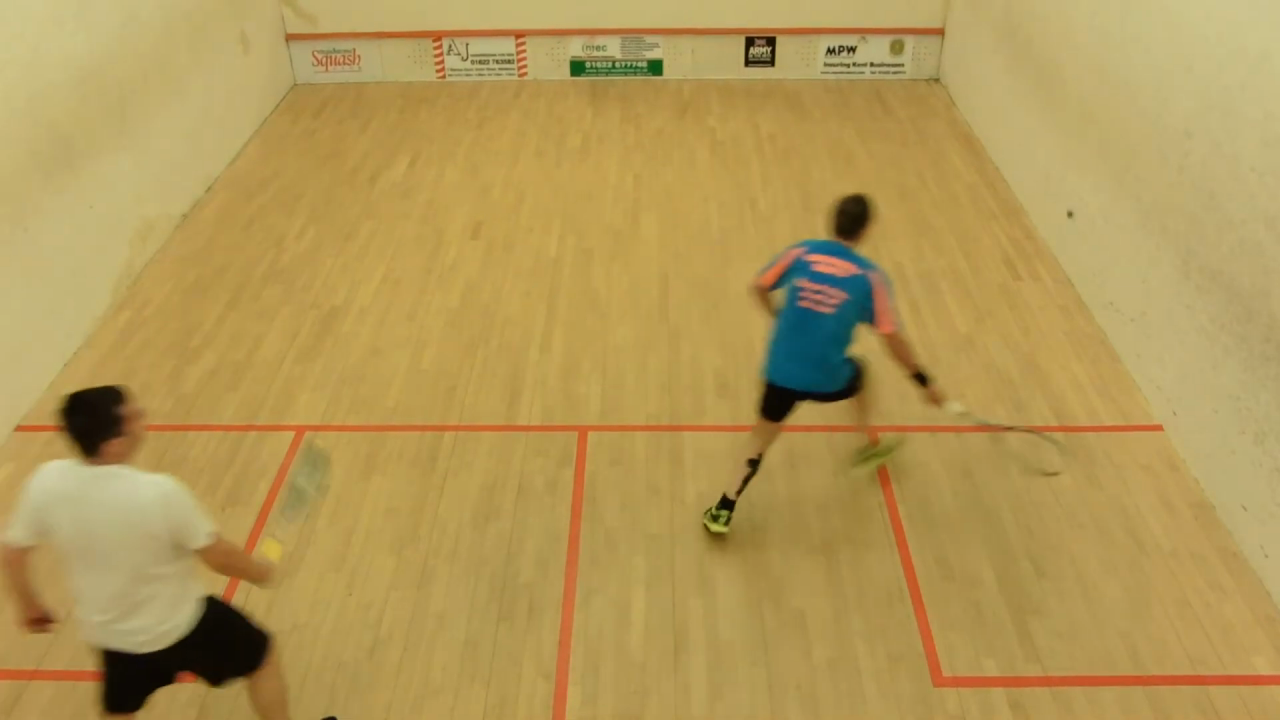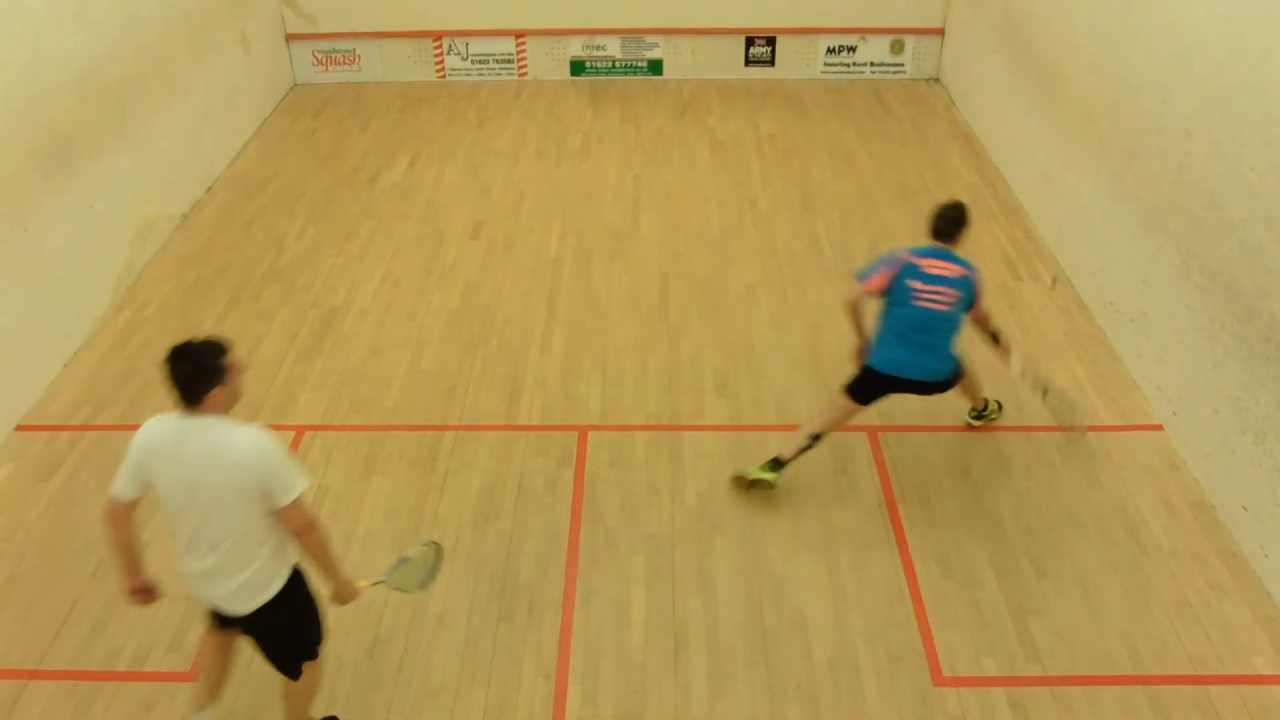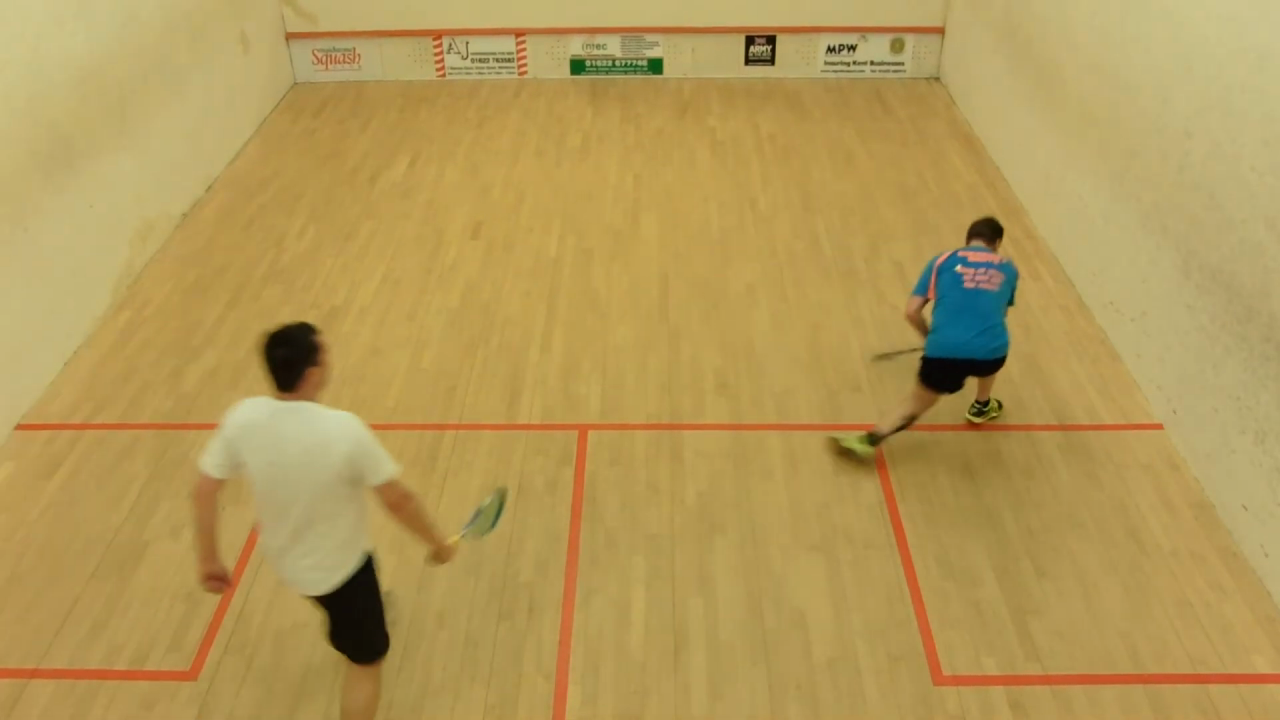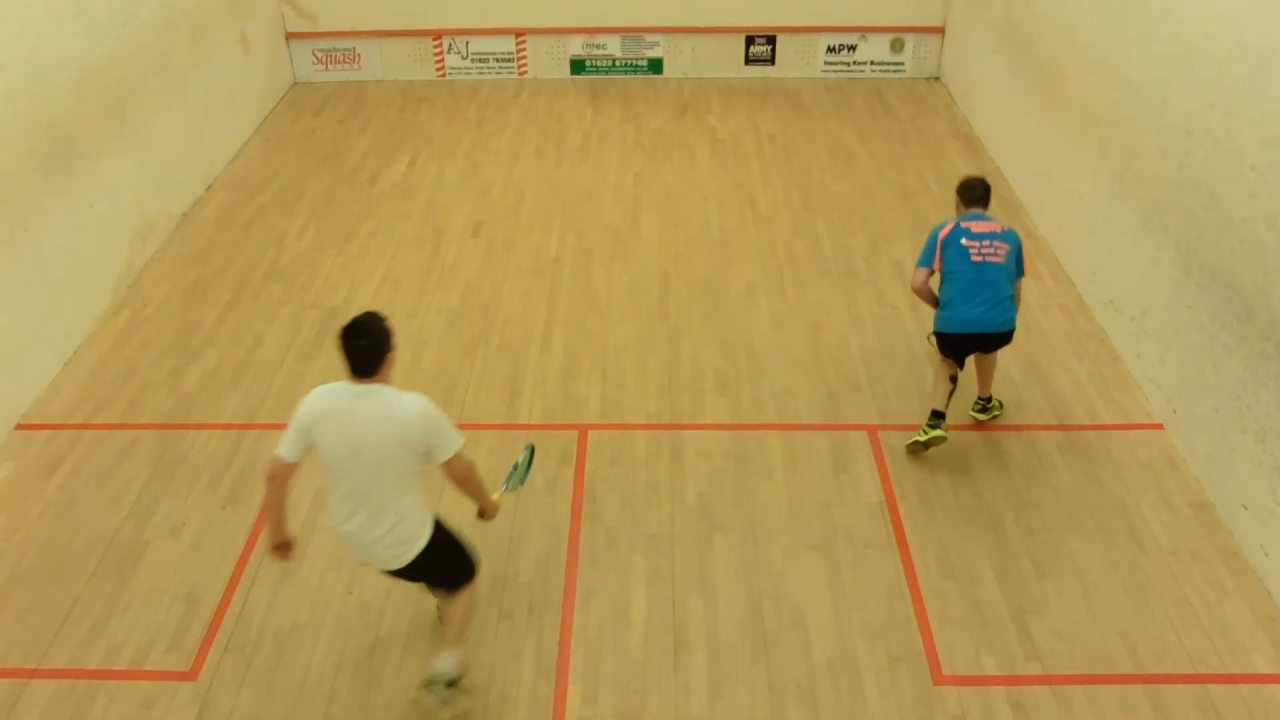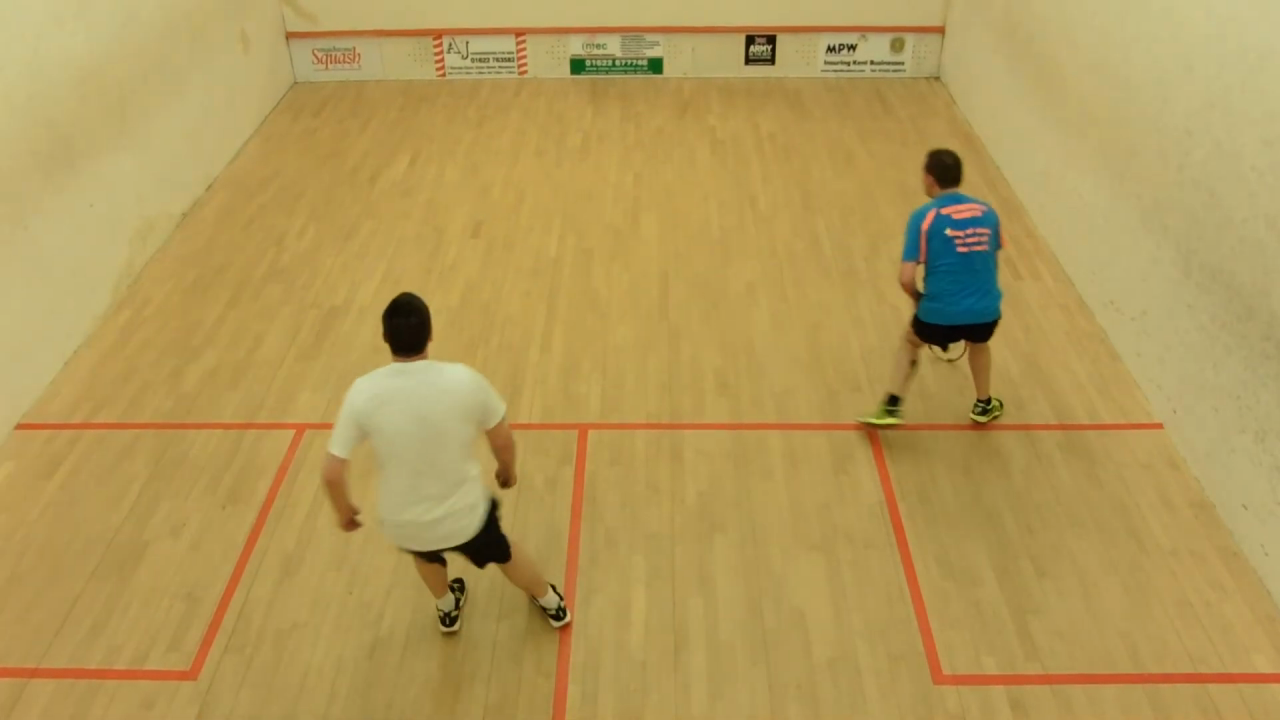
dt=0.2s
person 1, frame 1
left shoulder: (47, 482)
right shoulder: (159, 495)
right elbow: (221, 558)
left wrist: (30, 606)
right wrist: (259, 571)
left hip: (113, 633)
right hip: (179, 624)
right knee: (262, 657)
person 1, frame 2
left shoulder: (151, 437)
right shoulder: (254, 446)
left elbow: (117, 511)
right elbow: (302, 525)
left wrist: (135, 574)
right wrist: (337, 579)
left hip: (206, 581)
right hip: (267, 583)
left knee: (223, 628)
right knee: (303, 658)
person 1, frame 3
left shoulder: (242, 419)
right shoulder: (344, 432)
left elbow: (203, 492)
right elbow: (397, 500)
left wrist: (209, 559)
right wrist: (436, 541)
left hip: (285, 560)
right hip: (338, 567)
right knee: (366, 662)
person 1, frame 4
left shoulder: (316, 404)
right shoulder: (415, 411)
left elbow: (277, 473)
right elbow: (461, 471)
left wrist: (277, 532)
right wrist: (485, 502)
left hip: (354, 537)
right hip: (408, 537)
right knee: (459, 578)
right ankle: (443, 673)
person 1, frame 5
left shoulder: (363, 394)
right shoulder: (464, 381)
left elbow: (332, 473)
right elbow: (503, 441)
left wrist: (344, 511)
right wrist: (508, 470)
left hip: (405, 525)
right hip: (466, 515)
left knee: (426, 552)
right knee: (501, 552)
left ankle: (447, 608)
right ankle: (551, 604)
person 2, frame 1
left shoulder: (800, 253)
right shoulder: (871, 277)
left elbow: (760, 288)
right elbow: (892, 338)
right wrist: (923, 381)
left hip: (780, 371)
right hip: (828, 379)
left knee: (761, 438)
right knee: (858, 372)
left ankle: (723, 510)
right ankle: (870, 447)
person 2, frame 2
left shoulder: (902, 260)
right shoulder: (970, 276)
left elbow: (854, 299)
right elbow: (979, 316)
left wrist: (862, 339)
right wrist: (996, 338)
left hip: (886, 365)
right hip: (936, 375)
left knee: (831, 417)
right knee: (961, 370)
left ankle: (772, 467)
right ankle: (980, 410)
person 2, frame 3
left shoulder: (943, 261)
right shoulder: (1009, 267)
left elbow: (911, 312)
left wrist: (933, 337)
left hip: (945, 351)
right hip: (991, 352)
left knee: (918, 401)
left ankle: (870, 440)
right ankle: (982, 406)
person 2, frame 4
left shoulder: (945, 231)
right shoulder: (1011, 235)
left elbow: (917, 284)
left wrist: (942, 306)
left hip: (955, 325)
right hip: (1001, 325)
left knee: (948, 363)
right knee: (984, 351)
left ankle: (936, 422)
right ankle: (984, 403)
person 2, frame 5
left shoulder: (922, 217)
right shoulder: (988, 212)
left elbow: (906, 279)
left wrist: (918, 297)
left hip: (940, 313)
right hip: (987, 311)
left knee: (910, 342)
right knee: (979, 345)
left ankle: (890, 409)
right ankle: (984, 405)
